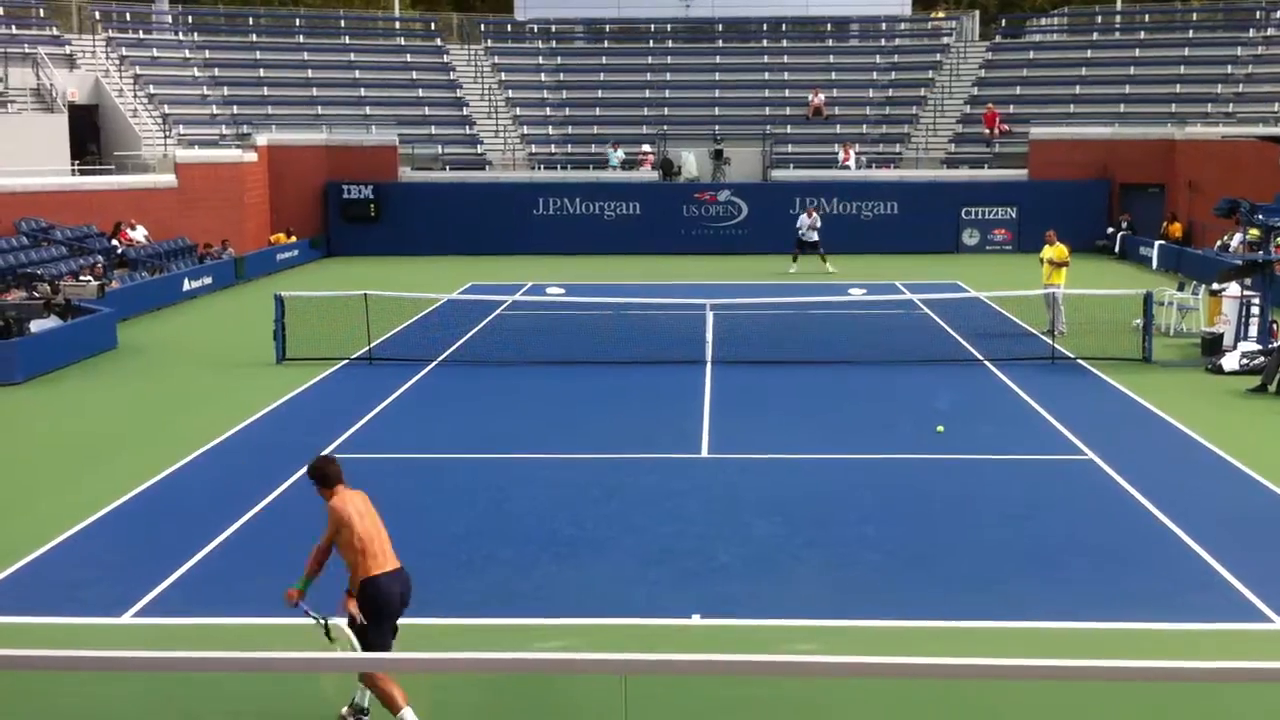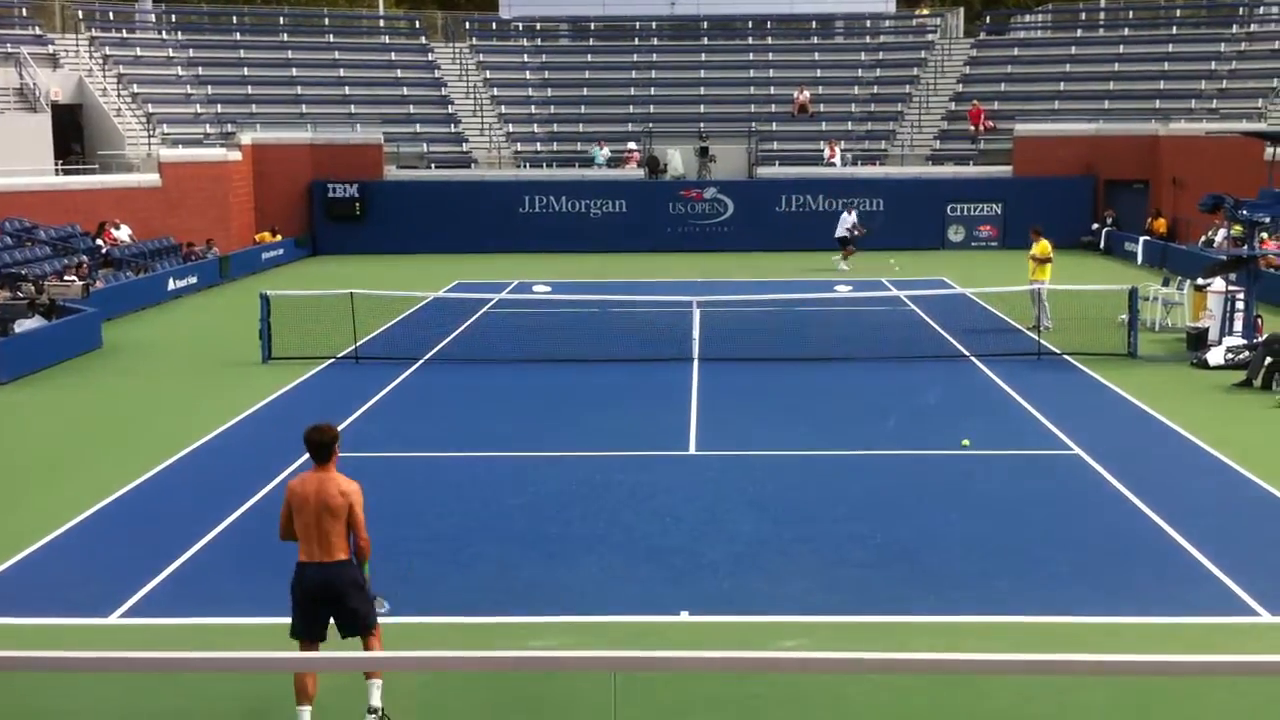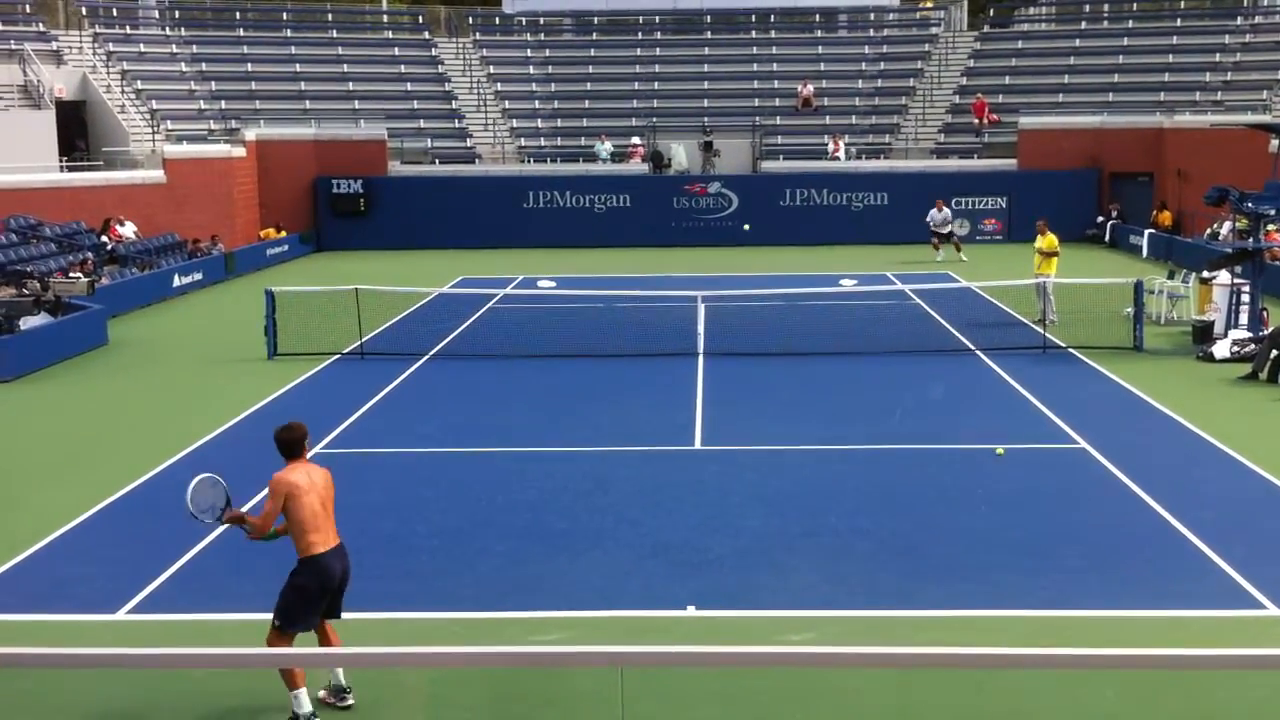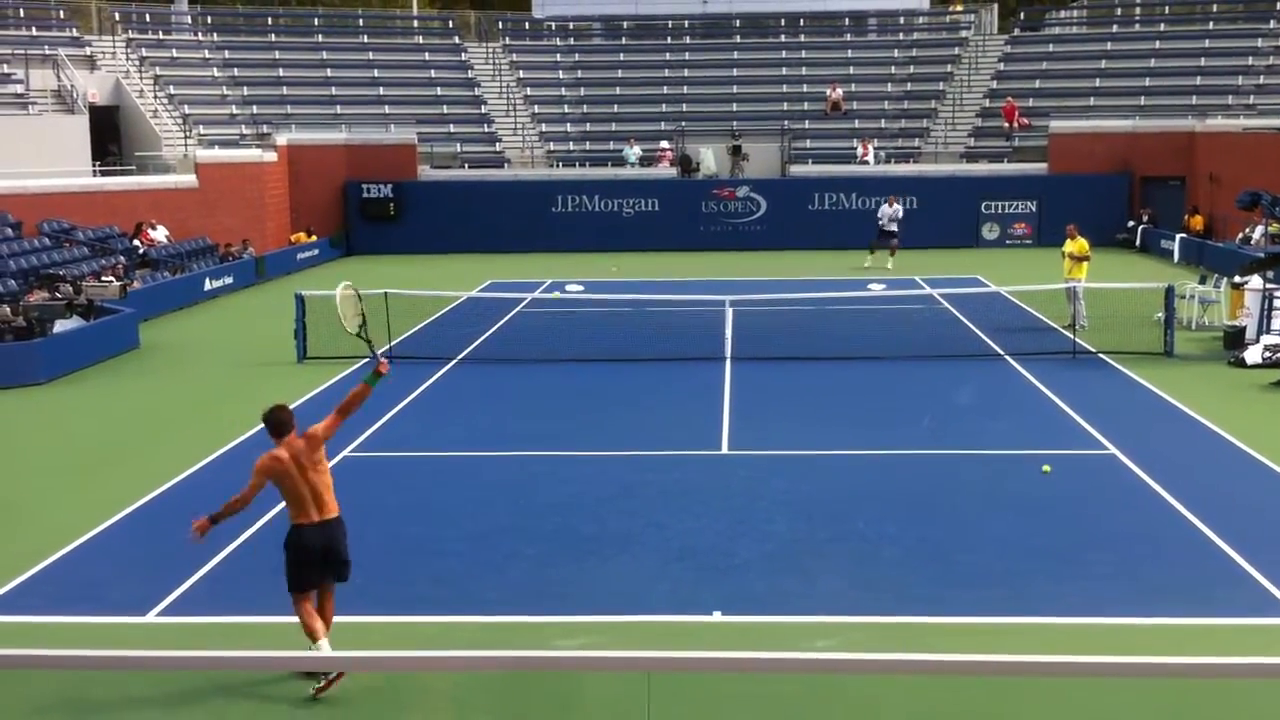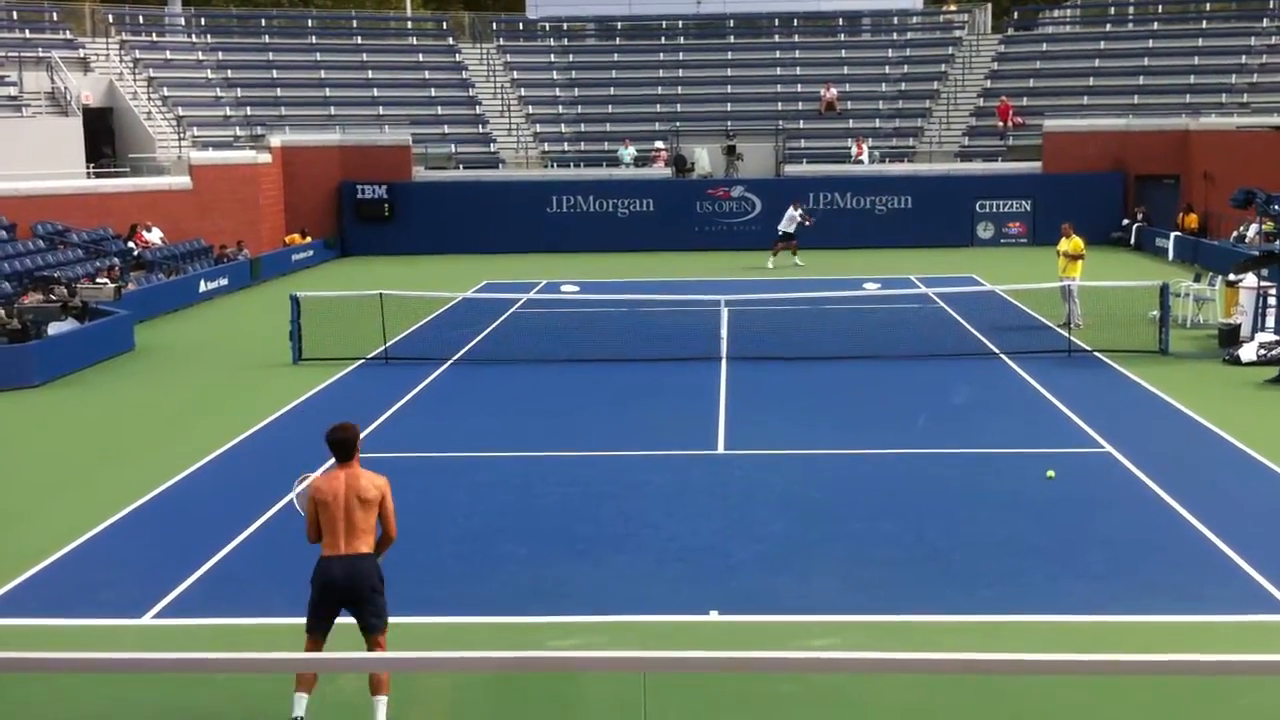
dt=1s
person 1, frame 1
left shoulder: (337, 506)
right shoulder: (357, 496)
left elbow: (358, 549)
right elbow: (323, 550)
left wrist: (351, 595)
right wrist: (301, 587)
left hip: (377, 589)
right hip: (398, 580)
left knee: (374, 673)
right knee: (366, 646)
person 1, frame 2
left shoulder: (294, 487)
right shoulder: (349, 488)
left elbow: (285, 535)
right elbow: (362, 541)
right wrist: (362, 571)
left hip: (306, 575)
right hip: (342, 572)
left knee: (308, 653)
right knee: (372, 635)
person 1, frame 3
left shoulder: (282, 479)
right shoulder: (323, 474)
left elbow: (262, 527)
left wrist: (239, 518)
right wrist: (272, 533)
left hip: (314, 566)
right hip: (339, 559)
left knee: (279, 640)
right knee: (321, 622)
right ankle: (339, 689)
person 1, frame 4
left shoulder: (268, 462)
right shoulder: (312, 440)
left elbow: (242, 500)
right elbow: (344, 410)
left wrist: (211, 520)
right wrist: (374, 377)
left hip: (304, 535)
right hip: (334, 528)
left knee: (304, 603)
right knee: (325, 596)
right ankle: (319, 656)
person 1, frame 5
left shoulder: (317, 486)
right shoulder: (378, 483)
left elbow: (313, 537)
right elbow: (390, 534)
left hip: (328, 569)
right hip: (363, 569)
left knee: (313, 646)
right knee: (377, 647)
